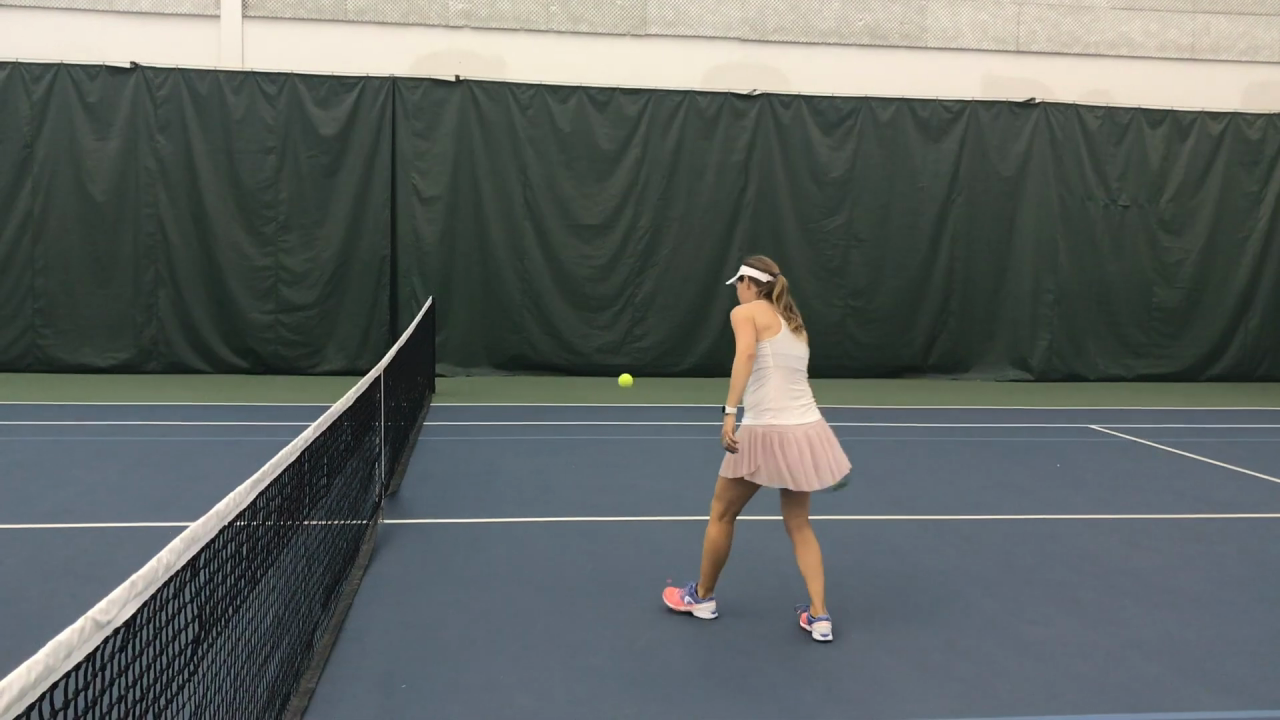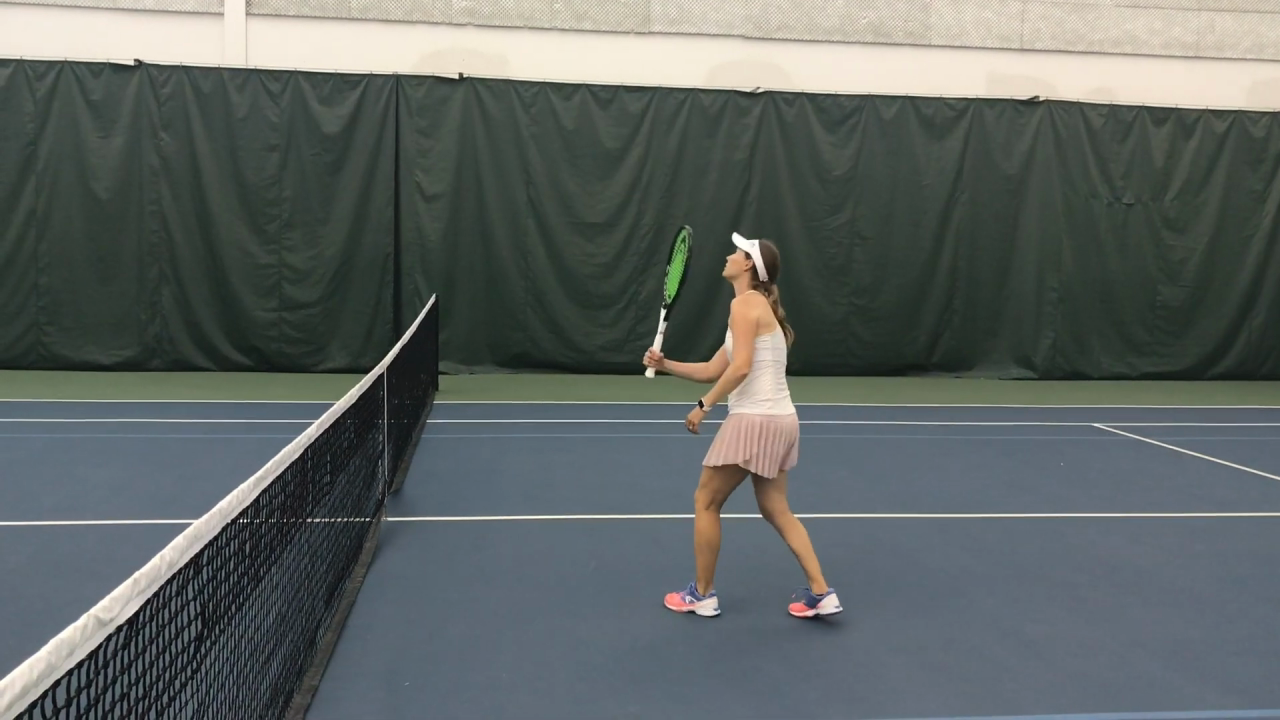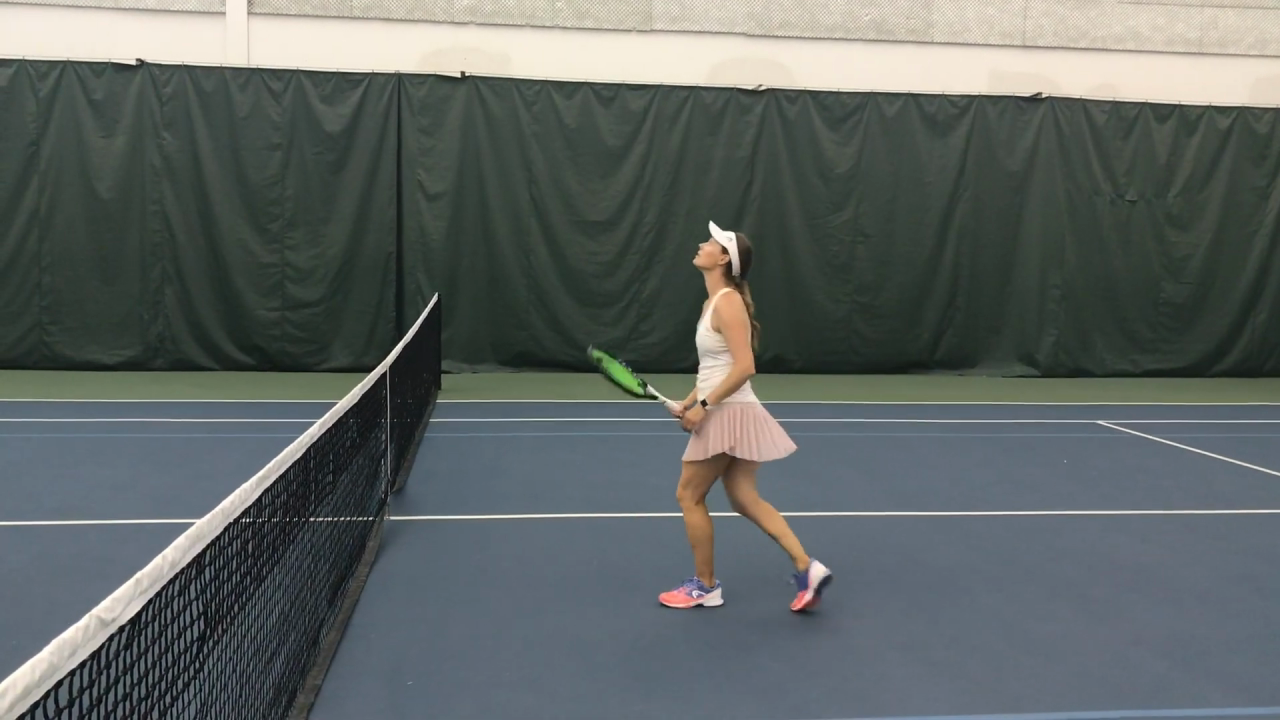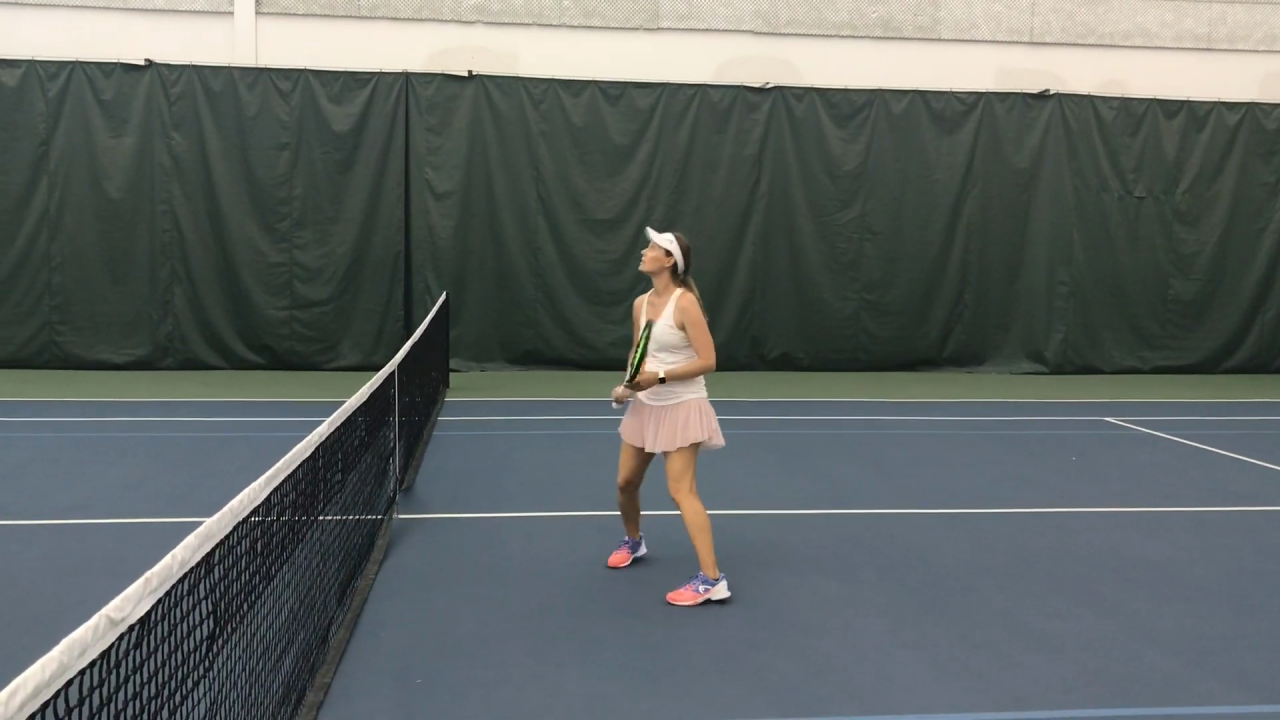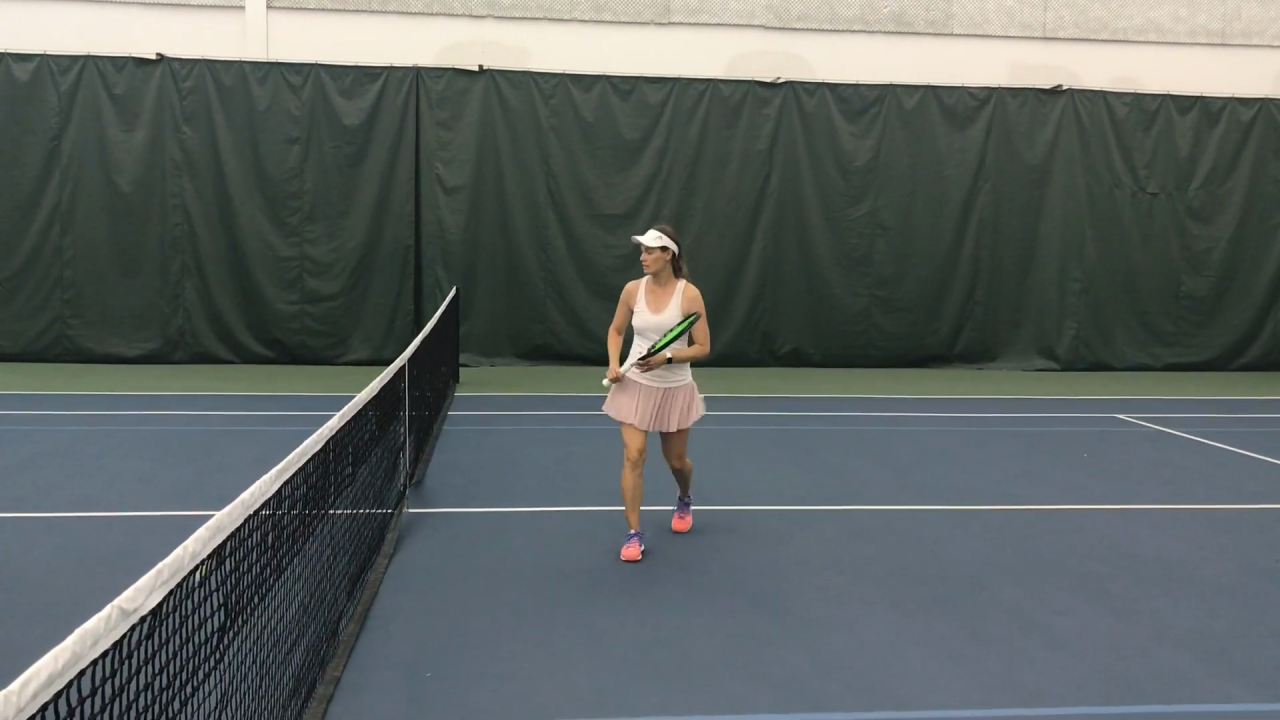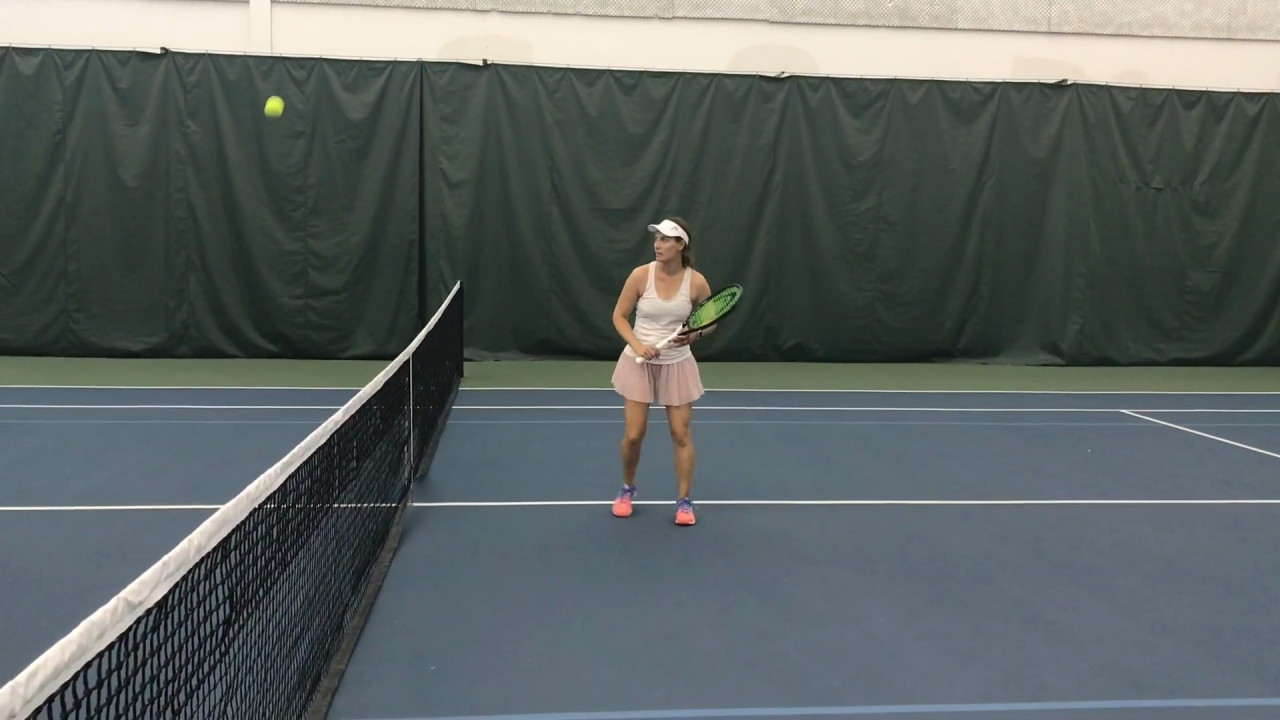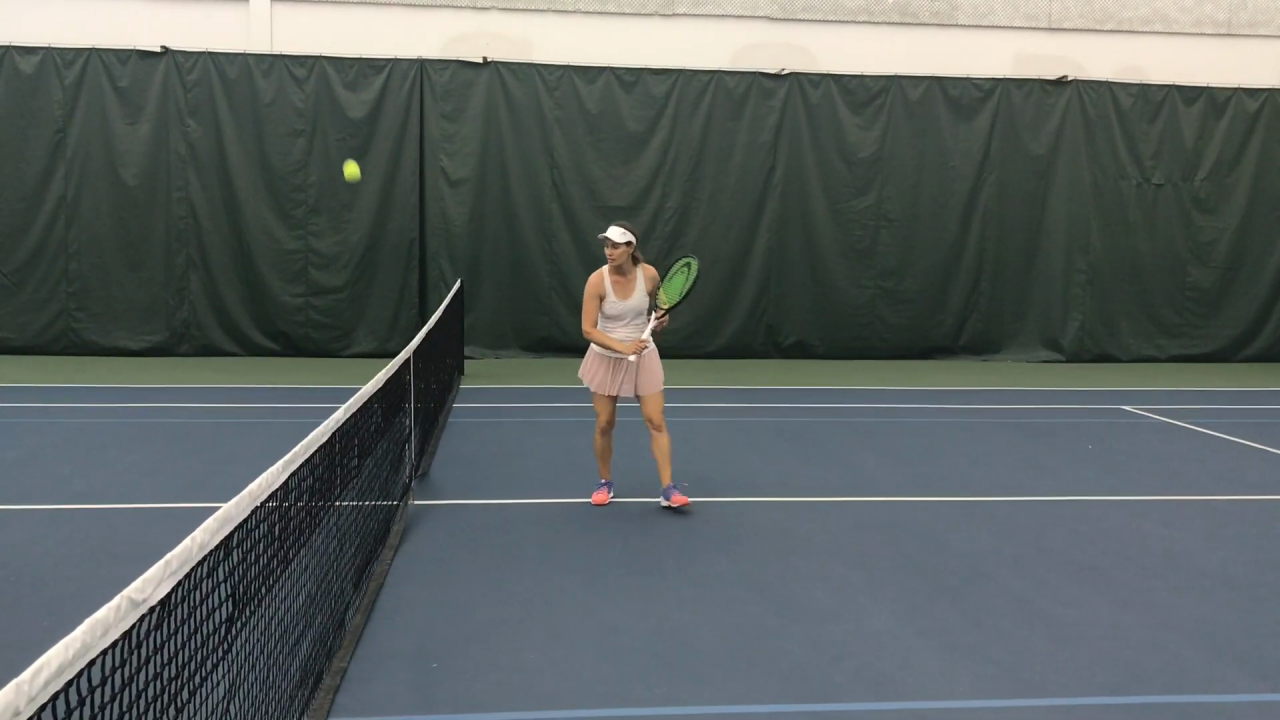
dt=0.5s
person 1, frame 1
left shoulder: (746, 312)
right shoulder: (794, 325)
left elbow: (745, 356)
left wrist: (729, 413)
left hip: (766, 433)
right hip: (807, 431)
left knee: (722, 514)
right knee: (798, 526)
left ankle: (701, 596)
right ankle: (819, 616)
person 1, frame 2
left shoulder: (744, 302)
right shoulder: (760, 307)
left elbow: (741, 368)
right elbow: (713, 370)
left wrist: (702, 406)
right wrist: (666, 364)
left hip: (755, 422)
right hip: (779, 421)
left knee: (705, 503)
right knee: (776, 510)
left ankle: (702, 594)
right ankle: (821, 593)
person 1, frame 3
left shoulder: (728, 302)
right shoulder: (713, 302)
left elbow: (744, 369)
left wrist: (703, 406)
right wrist: (690, 400)
left hip: (727, 413)
right hip: (721, 412)
left knee: (689, 496)
right knee: (746, 500)
left ankle: (706, 586)
right ankle: (807, 568)
person 1, frame 4
left shoulder: (685, 303)
right shoulder: (640, 303)
left elbow: (708, 362)
left wrist: (659, 377)
right wrist: (628, 384)
left hip: (683, 407)
right hip: (647, 406)
left knee: (682, 491)
right knee: (625, 481)
left ankle: (712, 580)
right ankle: (633, 541)
person 1, frame 5
left shoulder: (690, 295)
right shoulder: (632, 290)
left elbow: (702, 348)
right elbow: (616, 331)
left wrist: (666, 359)
right wrist: (613, 364)
left hip: (674, 389)
right hip: (635, 386)
left knee: (677, 462)
right knee: (633, 459)
left ankle: (683, 501)
right ankle: (634, 534)
person 1, frame 6
left shoulder: (697, 282)
right shoulder: (641, 275)
right elbow: (619, 316)
left wrist: (694, 335)
right wrist: (638, 346)
left hip: (677, 365)
right hip: (640, 363)
left knee: (681, 435)
right knee: (634, 435)
left ankle: (684, 500)
right ankle: (628, 489)
person 1, frame 7
left shoulder: (649, 274)
right shoulder: (597, 281)
right elbow: (588, 330)
left wrist: (660, 320)
right wrist: (623, 348)
left hip: (643, 359)
right hip: (606, 359)
left knee: (657, 422)
right knee: (604, 424)
left ankle: (669, 488)
right ankle: (605, 482)
